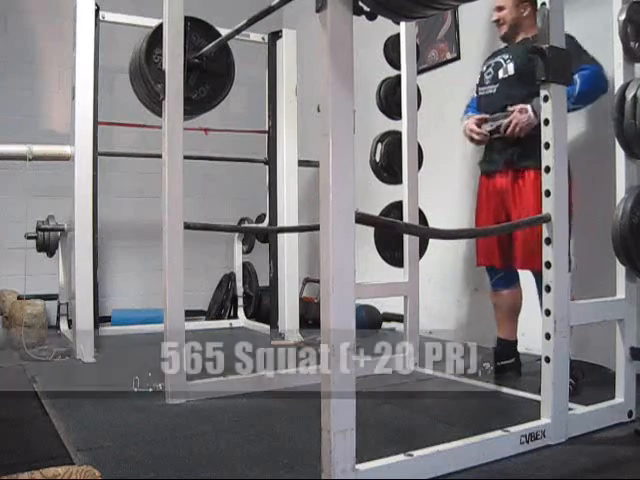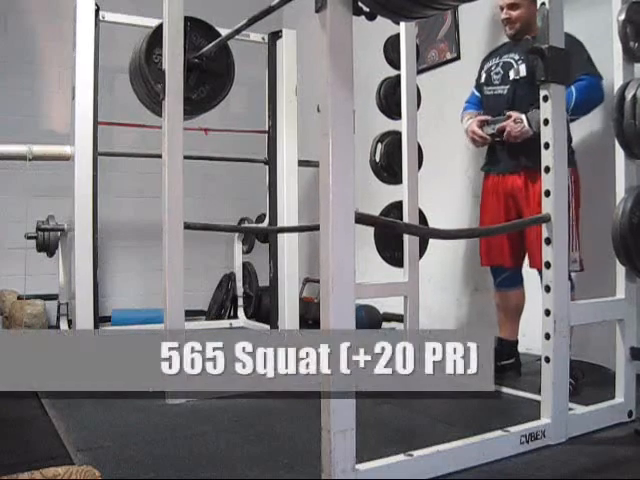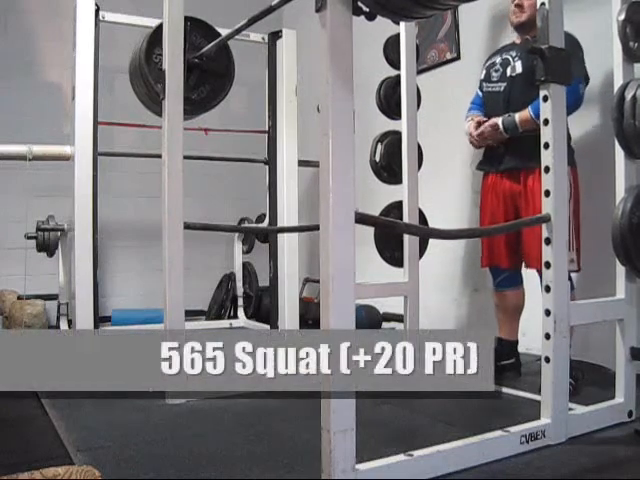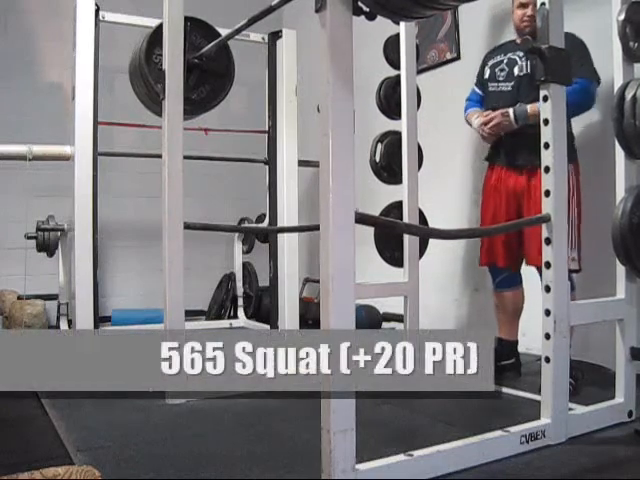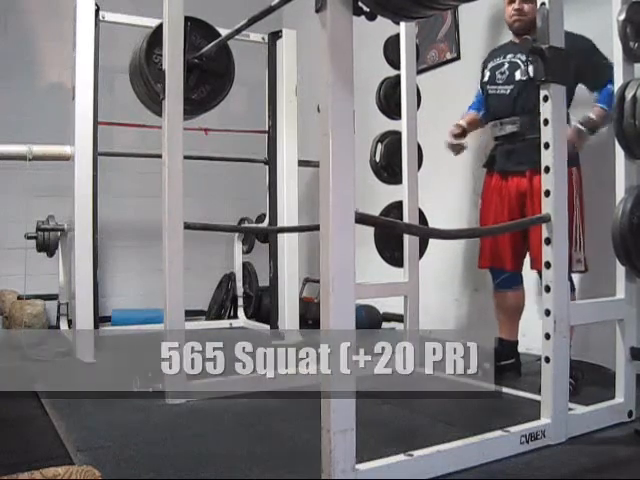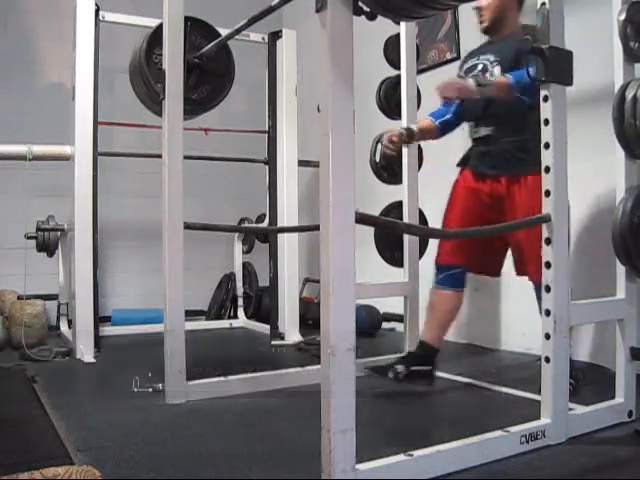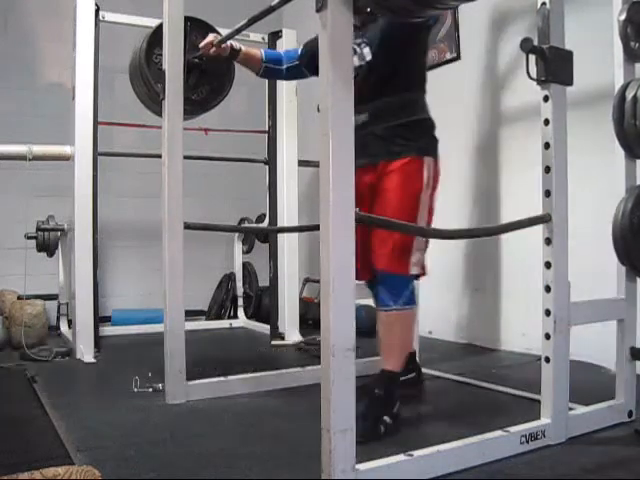
dt=0.7s
person 1, frame 1
right shoulder: (494, 59)
left elbow: (593, 80)
right elbow: (477, 104)
left wrist: (536, 110)
right wrist: (469, 121)
left hip: (535, 169)
right hip: (493, 170)
left knee: (542, 266)
right knee: (496, 264)
right ankle: (506, 352)
person 1, frame 2
left shoulder: (561, 45)
right shoulder: (494, 57)
left elbow: (589, 91)
right elbow: (475, 101)
left wrist: (531, 120)
right wrist: (470, 122)
left hip: (545, 170)
right hip: (499, 171)
right knee: (501, 264)
right ankle: (506, 352)
person 1, frame 3
left shoulder: (559, 44)
right shoulder: (497, 56)
left elbow: (569, 94)
right elbow: (480, 101)
left wrist: (506, 124)
right wrist: (473, 123)
left hip: (543, 168)
right hip: (498, 170)
right knee: (501, 264)
right ankle: (506, 352)
person 1, frame 4
left shoulder: (566, 45)
right shoulder: (495, 55)
left elbow: (582, 92)
right elbow: (473, 100)
left wrist: (517, 115)
right wrist: (480, 119)
right hip: (501, 167)
right knee: (500, 263)
right ankle: (506, 352)
person 1, frame 5
left shoulder: (566, 45)
right shoulder: (494, 58)
left elbow: (612, 85)
left wrist: (584, 127)
right wrist: (462, 125)
right hip: (502, 170)
right knee: (501, 264)
left ankle: (563, 363)
right ankle: (507, 353)
person 1, frame 6
right shoulder: (477, 56)
left elbow: (536, 81)
right elbow: (449, 114)
left wrist: (475, 85)
right wrist: (409, 134)
left hip: (527, 172)
right hip: (478, 170)
left knee: (544, 270)
right knee: (450, 261)
right ankle: (424, 357)
person 1, frame 7
left shoulder: (400, 22)
right elbow: (284, 63)
right wrist: (233, 50)
left hip: (406, 157)
right hip: (359, 161)
left knee: (394, 268)
right knee: (375, 272)
left ankle: (386, 395)
right ankle: (405, 368)
